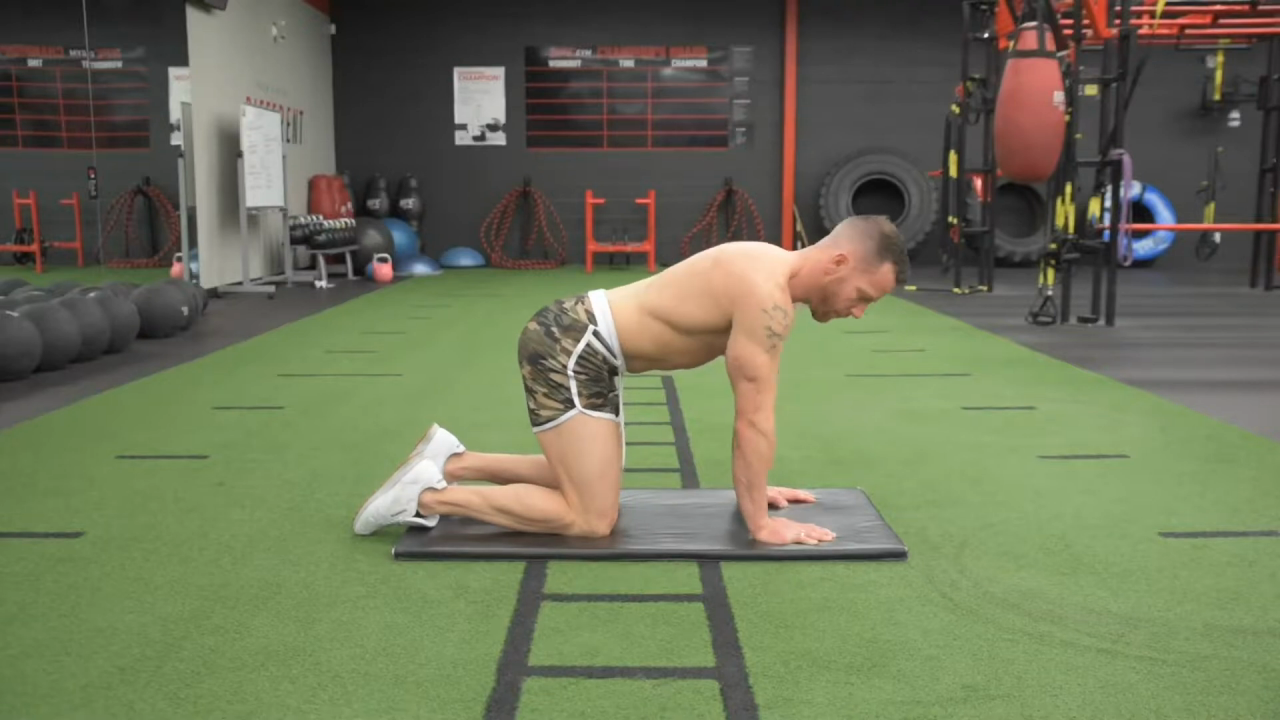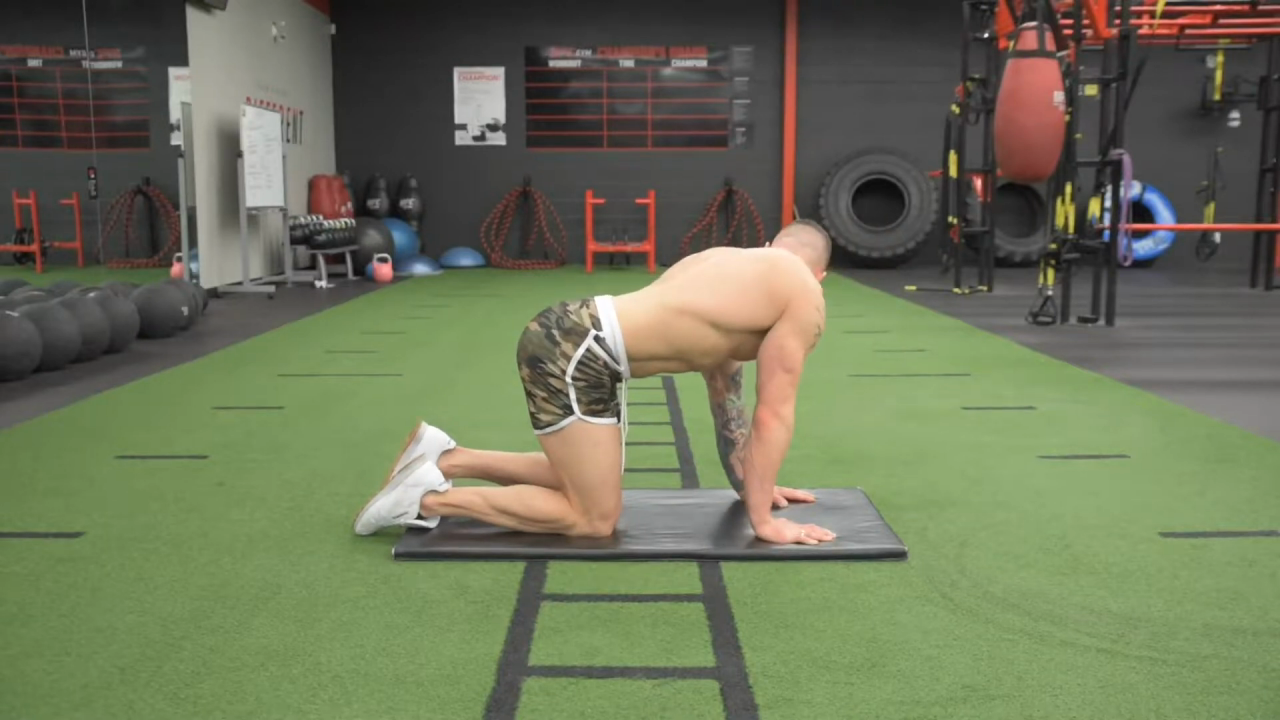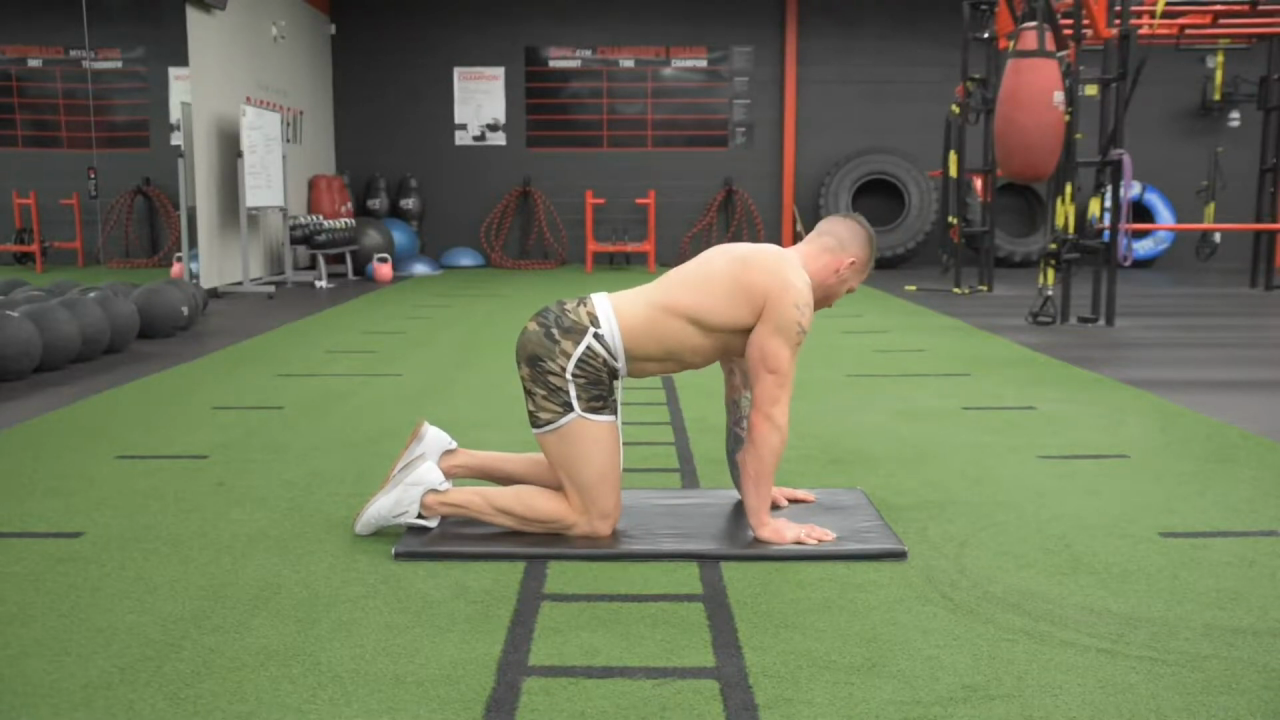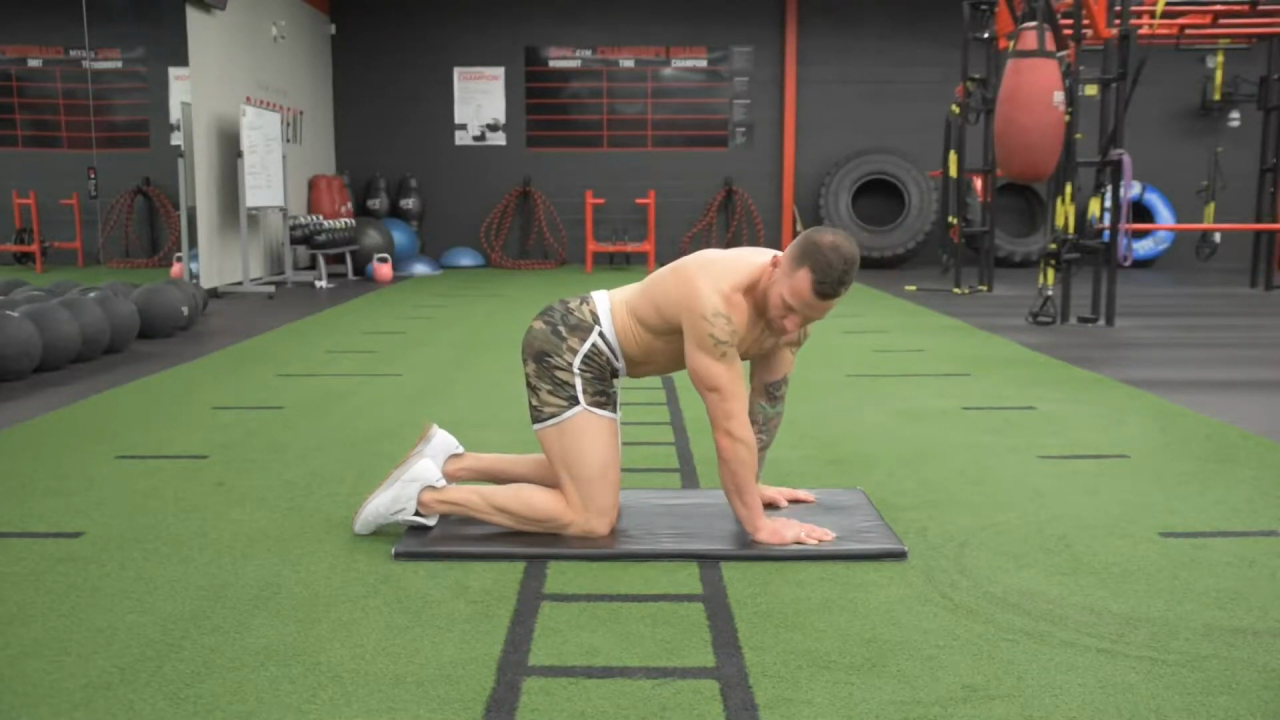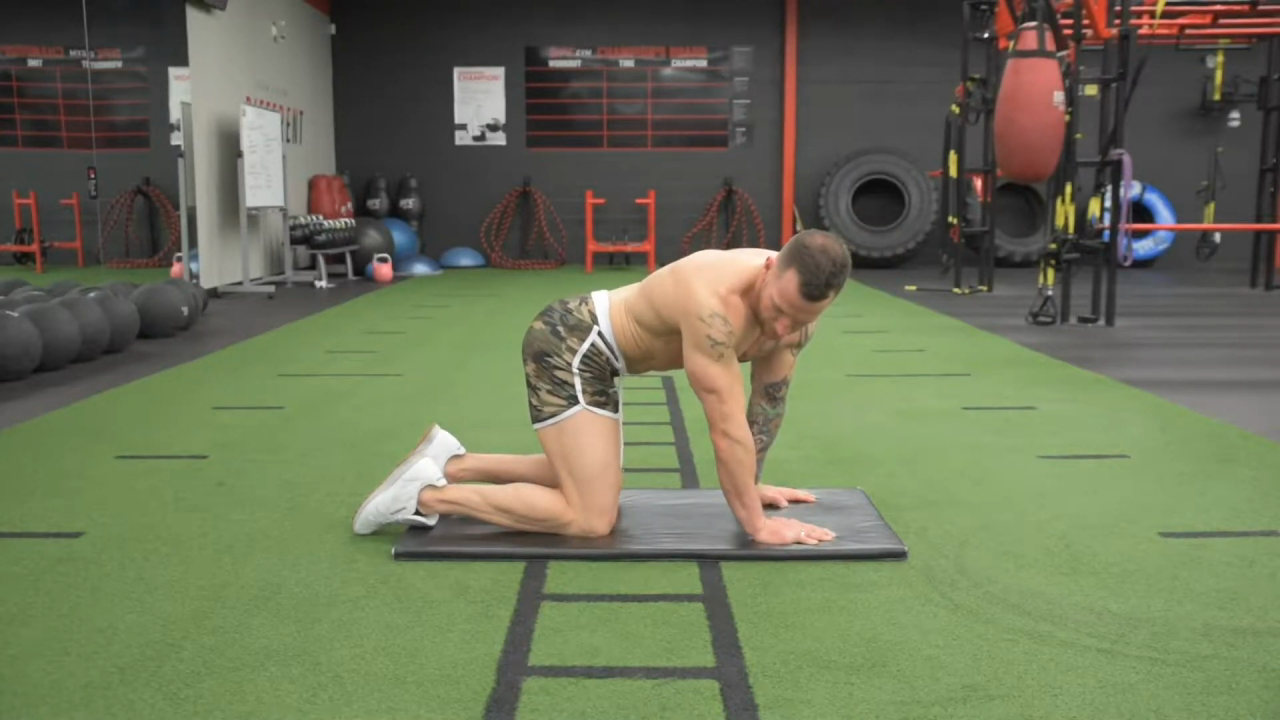
dt=1s
person 1, frame 1
left shoulder: (780, 283)
right shoulder: (767, 294)
left elbow: (761, 400)
right elbow: (754, 419)
left wrist: (754, 485)
right wrist: (759, 522)
left hip: (581, 345)
right hip: (565, 348)
left knee: (587, 479)
right knee: (593, 519)
left ankle: (452, 463)
right ankle: (428, 495)
person 1, frame 2
left shoulder: (738, 264)
right shoulder: (804, 297)
left elbow: (725, 394)
right elbow: (774, 414)
left wrist: (750, 484)
right wrist: (763, 518)
left hip: (569, 335)
right hip: (574, 356)
left knee: (582, 478)
right knee: (594, 520)
left ankle: (444, 458)
right ankle: (428, 496)
person 1, frame 3
left shoulder: (757, 270)
right shoulder: (791, 292)
left elbow: (742, 393)
right elbow: (769, 415)
left wrist: (752, 487)
right wrist: (761, 520)
left hip: (568, 337)
right hip: (571, 353)
left knee: (583, 478)
right knee: (594, 519)
left ankle: (446, 459)
right ankle: (428, 496)
person 1, frame 4
left shoulder: (793, 299)
right shoulder: (718, 301)
left elbow: (767, 402)
right elbow: (730, 428)
left wrist: (750, 485)
right wrist: (758, 523)
left hip: (588, 351)
right hip: (567, 346)
left knee: (584, 480)
right knee: (593, 518)
left ankle: (450, 462)
right ankle: (426, 494)
person 1, frame 5
left shoulder: (795, 303)
right shoulder: (715, 302)
left elbow: (768, 404)
right elbow: (728, 428)
left wrist: (750, 485)
right wrist: (756, 523)
left hip: (591, 352)
right hip: (566, 346)
left knee: (588, 480)
right knee: (592, 519)
left ankle: (452, 463)
right ankle: (426, 494)
